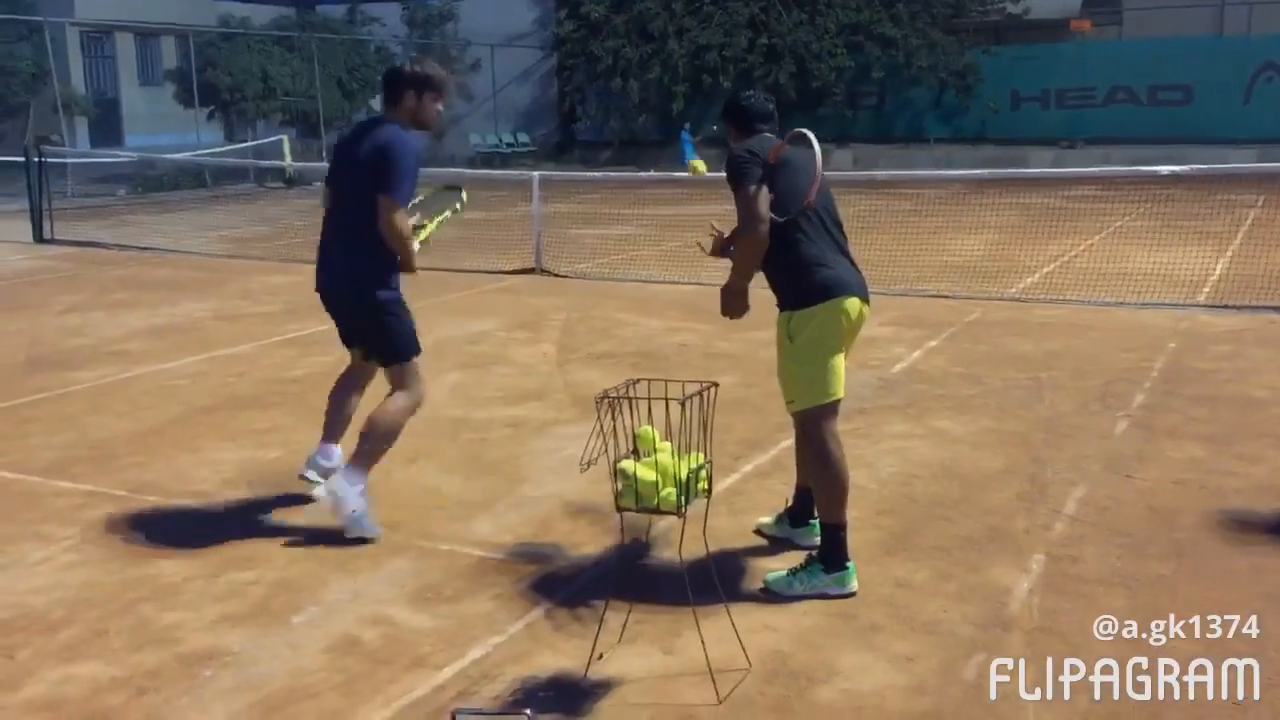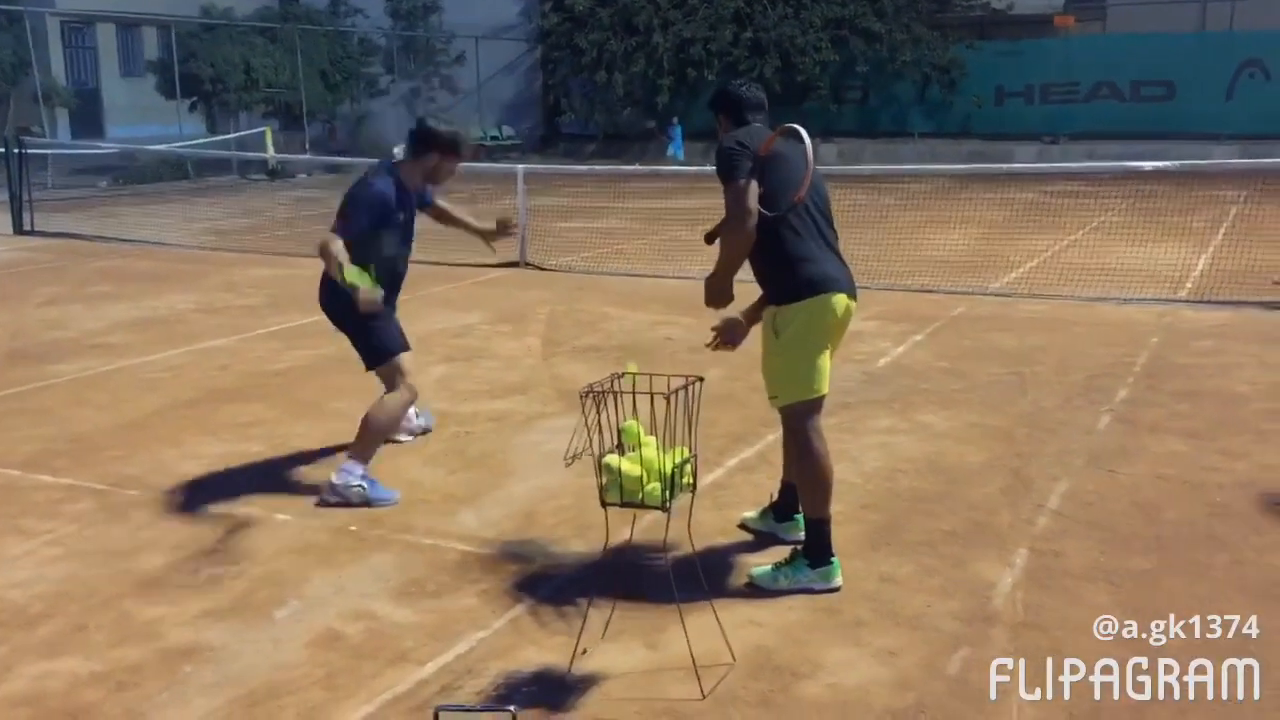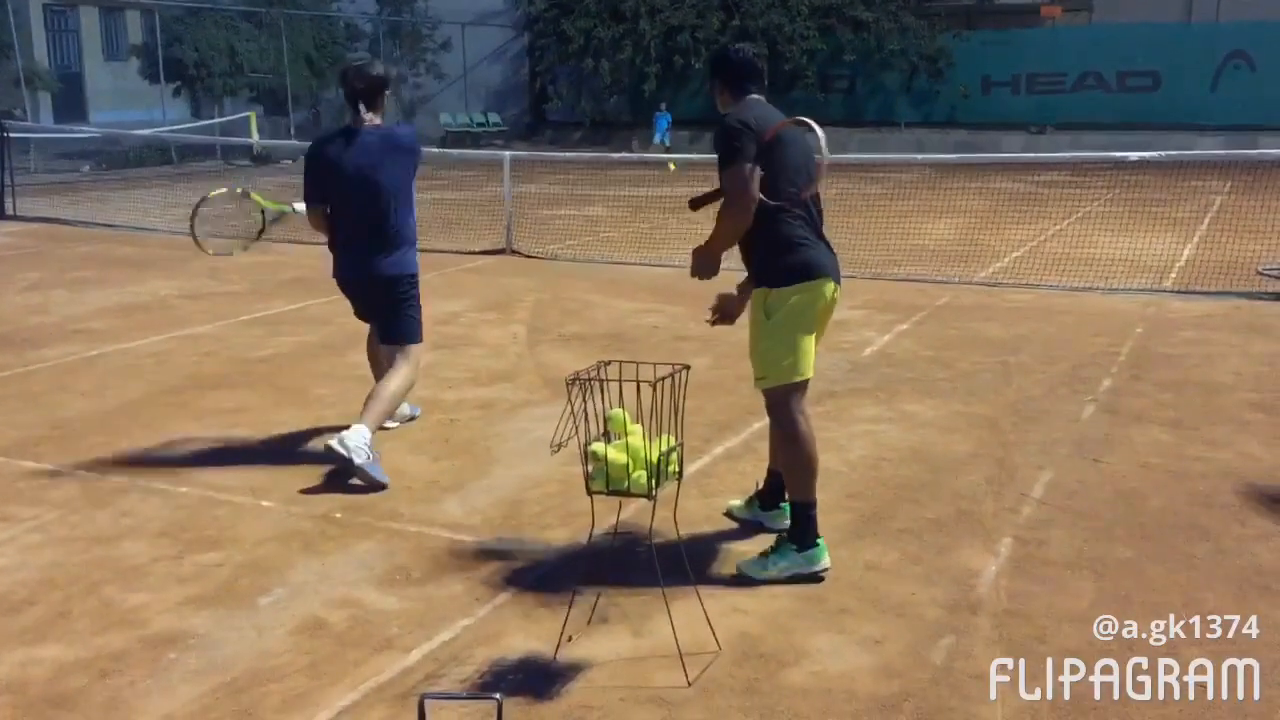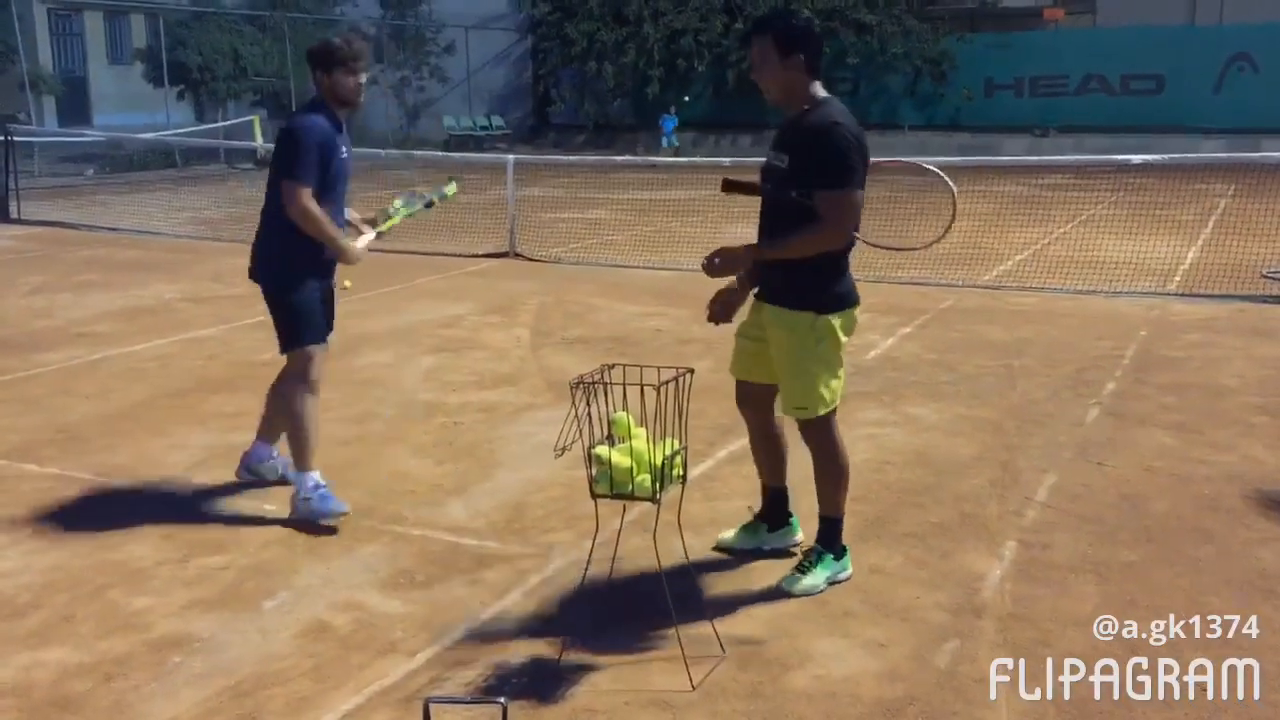
dt=0.7s
person 1, frame 1
left shoulder: (745, 155)
right shoulder: (797, 156)
left elbow: (758, 226)
left wrist: (735, 286)
right wrist: (738, 252)
left hip: (817, 301)
right hip: (847, 293)
left knee: (819, 422)
right knee: (807, 413)
left ankle: (834, 563)
right ankle: (802, 517)
person 1, frame 2
left shoulder: (736, 146)
right shoulder: (791, 151)
left elbow: (744, 219)
left wrist: (719, 279)
right wrist: (747, 320)
left hip: (805, 297)
right hip: (834, 289)
left knee: (802, 417)
right knee: (795, 410)
left ankle: (818, 559)
right ankle: (786, 512)
person 1, frame 3
left shoulder: (736, 125)
right shoulder: (784, 126)
left elbow: (743, 204)
left wrist: (709, 253)
right wrist: (744, 291)
left hip: (789, 282)
right hip: (815, 273)
left knee: (786, 402)
right knee: (782, 398)
left ankle: (804, 539)
right ankle: (772, 500)
person 1, frame 4
left shoulder: (832, 131)
right shoulder: (792, 128)
left elbow: (837, 229)
left wrist: (750, 256)
right wrist: (742, 283)
left hip: (815, 307)
right hip: (775, 299)
left knee: (817, 423)
right knee: (753, 402)
left ankle: (832, 550)
right ankle: (776, 522)
person 2, frame 1
left shoulder: (355, 136)
right shoulder: (401, 145)
right elbow: (390, 219)
right wrist: (408, 253)
left hip: (337, 275)
right hip: (369, 280)
left knee: (363, 365)
right knee: (408, 388)
left ankle: (326, 457)
right ankle: (346, 487)
person 2, frame 2
left shoulder: (410, 185)
right shoulder: (378, 192)
left elbow: (434, 206)
right elbow: (330, 244)
left wrist: (483, 230)
right wrist: (356, 286)
left hip: (371, 297)
right hip: (354, 301)
left knee: (397, 363)
right knee: (404, 384)
left ankle: (401, 419)
right ankle: (349, 478)
person 2, frame 3
left shoulder: (321, 152)
right shoulder: (406, 140)
left elbow: (318, 220)
left hip: (349, 269)
right hip: (395, 266)
left knee: (379, 329)
right knee: (406, 363)
left ankle: (388, 406)
right ankle: (356, 438)
person 2, frame 4
left shoulder: (329, 125)
right shoulder: (310, 128)
right elbow: (297, 203)
left wrist: (353, 221)
right wrist: (343, 246)
left hip: (306, 265)
right hip: (289, 267)
left knee: (303, 367)
right knee: (307, 370)
left ankle: (261, 456)
right ankle: (309, 487)
